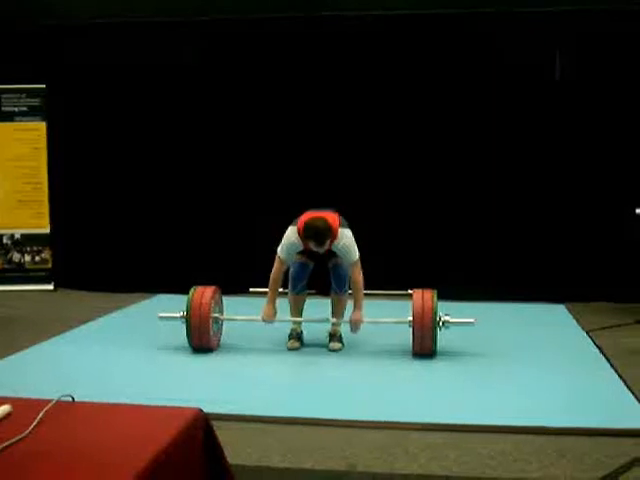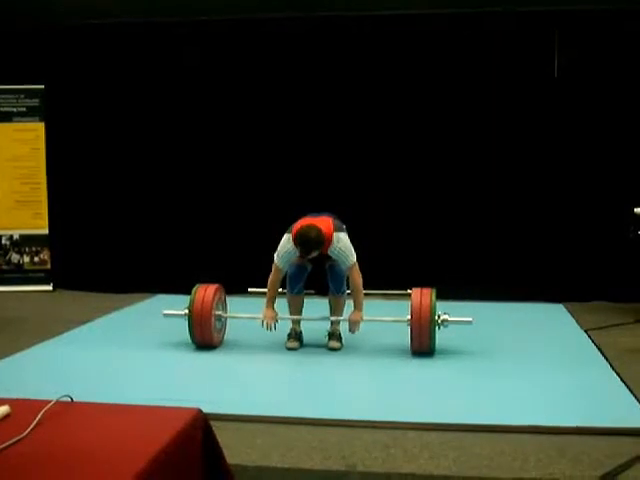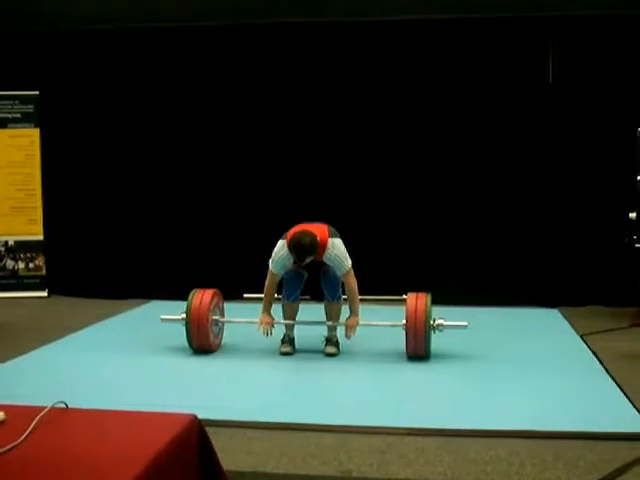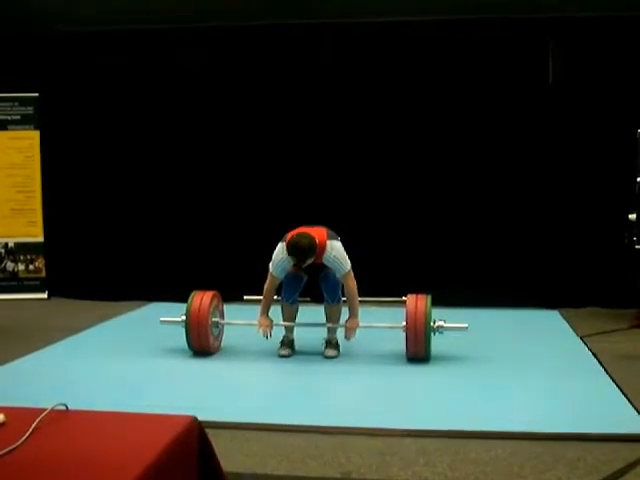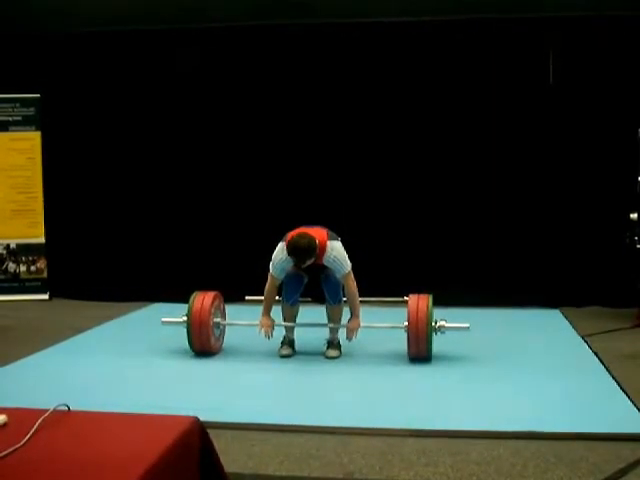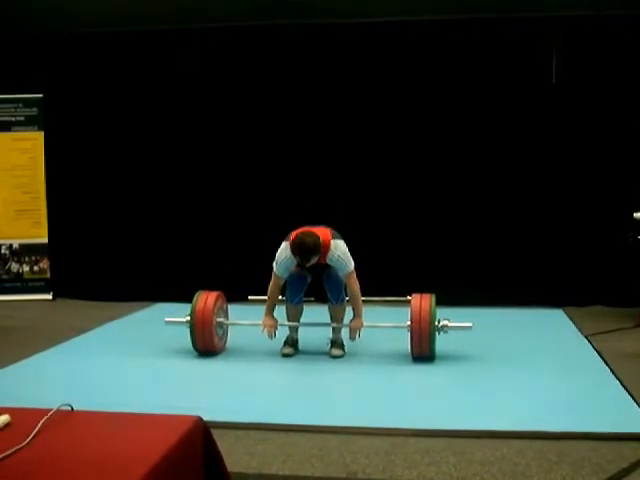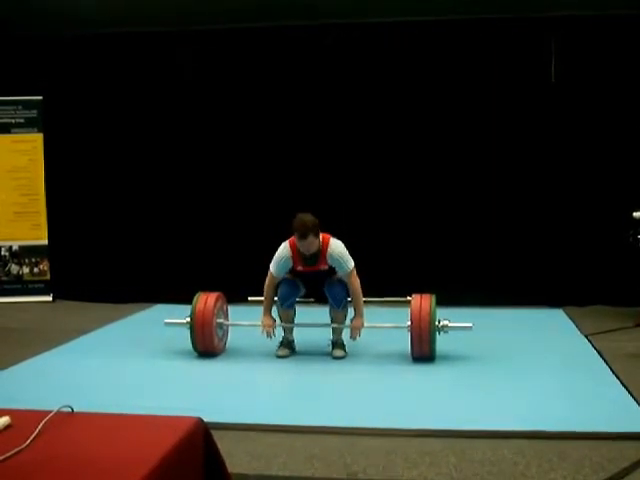
dt=0.7s
person 1, frame 1
left shoulder: (344, 237)
right shoulder: (293, 236)
left elbow: (356, 273)
right elbow: (278, 269)
left wrist: (358, 310)
right wrist: (270, 304)
left hip: (336, 250)
right hip: (304, 248)
left knee: (340, 278)
right knee: (296, 276)
left ankle: (336, 331)
right ankle: (296, 330)
person 1, frame 2
left shoulder: (339, 241)
right shoulder: (288, 243)
left elbow: (354, 274)
right elbow: (276, 275)
left wrist: (358, 310)
right wrist: (269, 307)
left hip: (333, 248)
right hip: (301, 244)
left knee: (338, 279)
right knee: (294, 278)
left ankle: (335, 330)
right ankle: (295, 330)
person 1, frame 3
left shoulder: (334, 247)
right shoulder: (282, 249)
left elbow: (350, 280)
right elbow: (272, 280)
left wrist: (354, 315)
right wrist: (265, 313)
left hip: (327, 260)
left knee: (333, 287)
right knee: (290, 286)
left ankle: (332, 336)
right ankle: (288, 335)
person 1, frame 4
left shoulder: (333, 250)
right shoulder: (281, 252)
left elbow: (349, 282)
right elbow: (271, 283)
left wrist: (353, 316)
right wrist: (264, 315)
left hip: (327, 265)
left knee: (332, 290)
right knee: (289, 288)
left ankle: (332, 339)
right ankle: (288, 338)
person 1, frame 5
left shoulder: (334, 250)
right shoulder: (281, 252)
left elbow: (349, 282)
right elbow: (272, 284)
left wrist: (355, 317)
right wrist: (265, 315)
left hip: (327, 266)
left knee: (334, 292)
right knee: (289, 291)
left ankle: (334, 339)
right ankle: (288, 338)
person 1, frame 6
left shoulder: (336, 248)
right shoulder: (285, 251)
left elbow: (351, 281)
right elbow: (276, 283)
left wrist: (358, 317)
right wrist: (268, 315)
left hip: (330, 265)
left knee: (336, 291)
right knee: (293, 292)
left ankle: (337, 338)
right ankle: (292, 337)
person 1, frame 7
left shoulder: (335, 248)
right shoulder: (285, 251)
left elbow: (352, 280)
right elbow: (271, 281)
left wrist: (359, 316)
right wrist: (266, 315)
left hip: (329, 278)
right hip: (298, 278)
left knee: (339, 295)
right knee: (283, 294)
left ankle: (337, 339)
right ankle: (288, 339)
